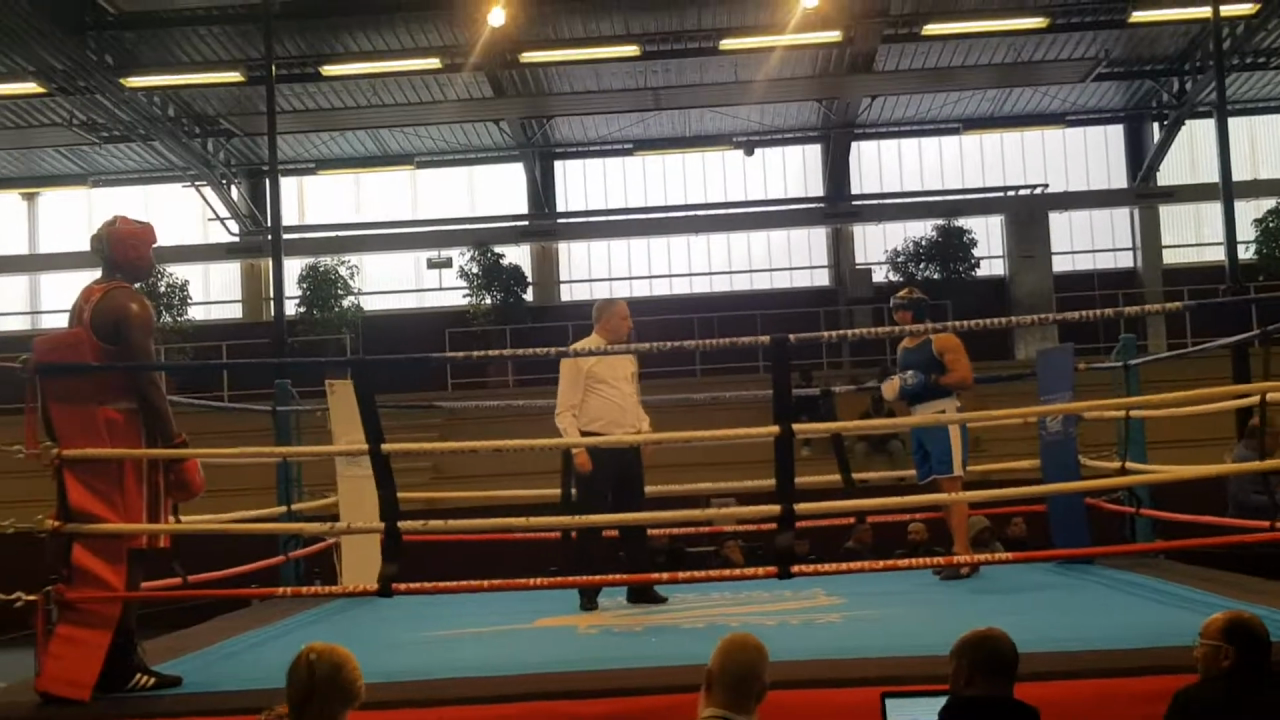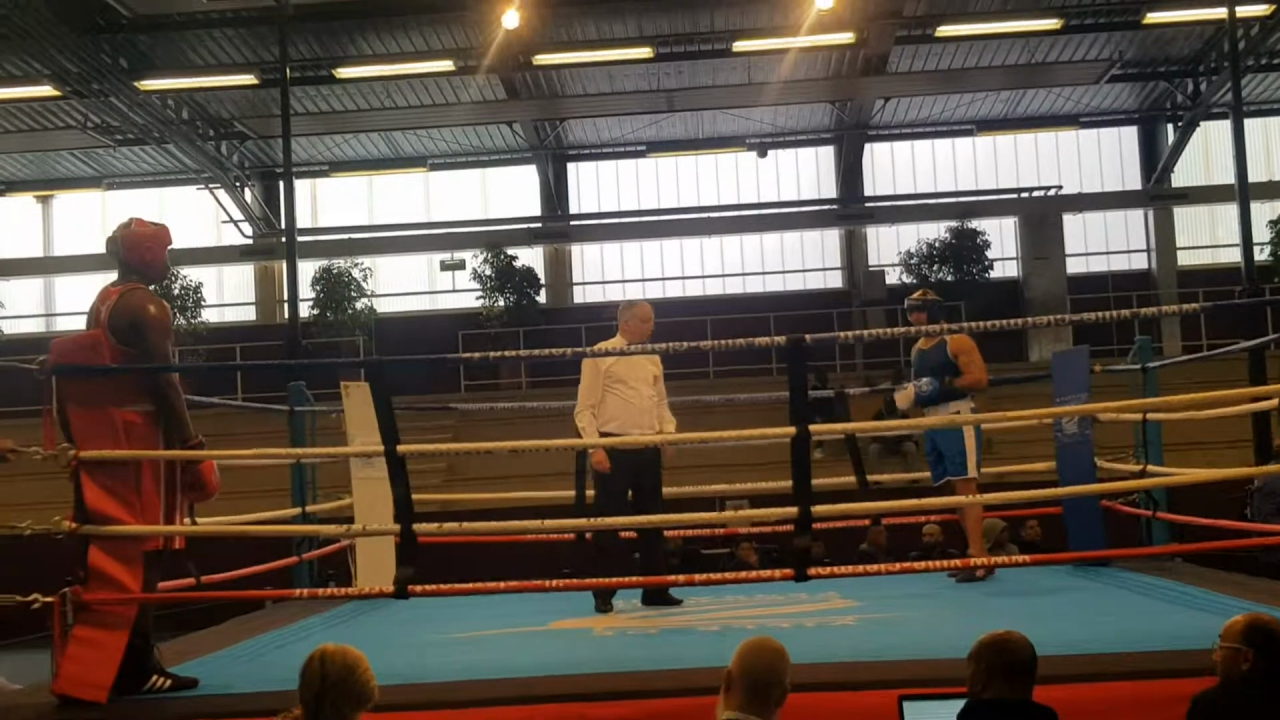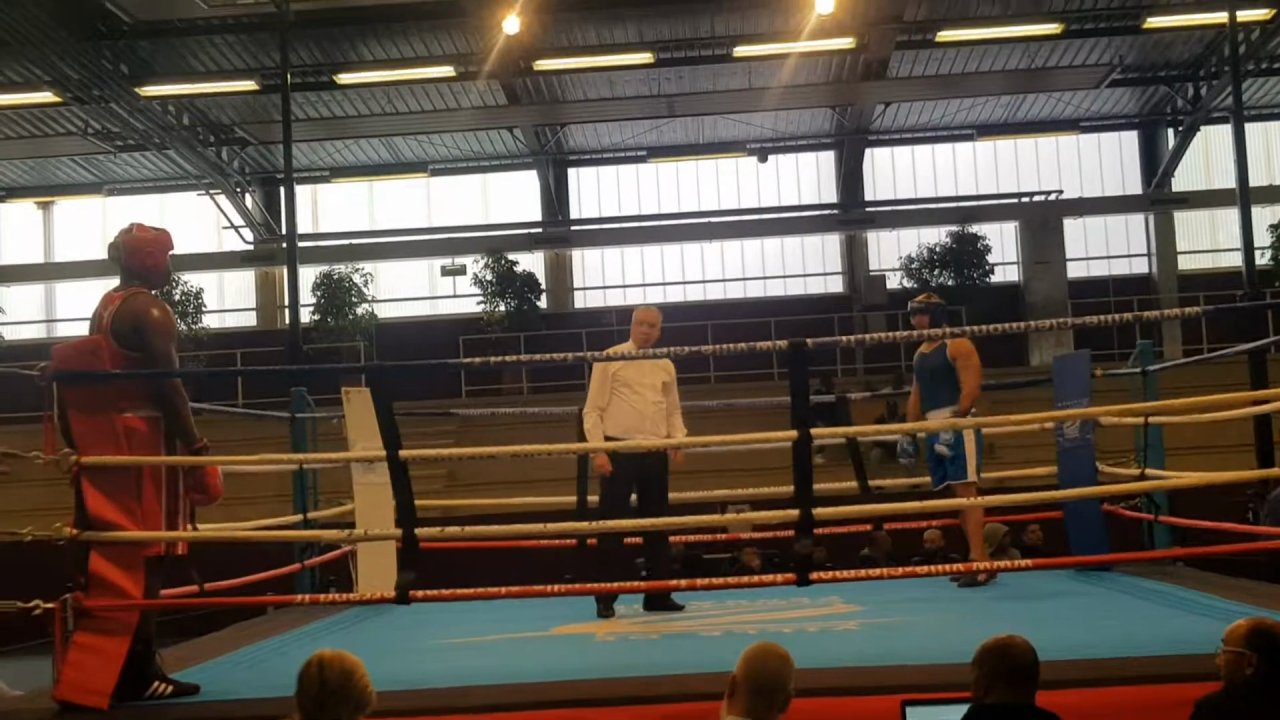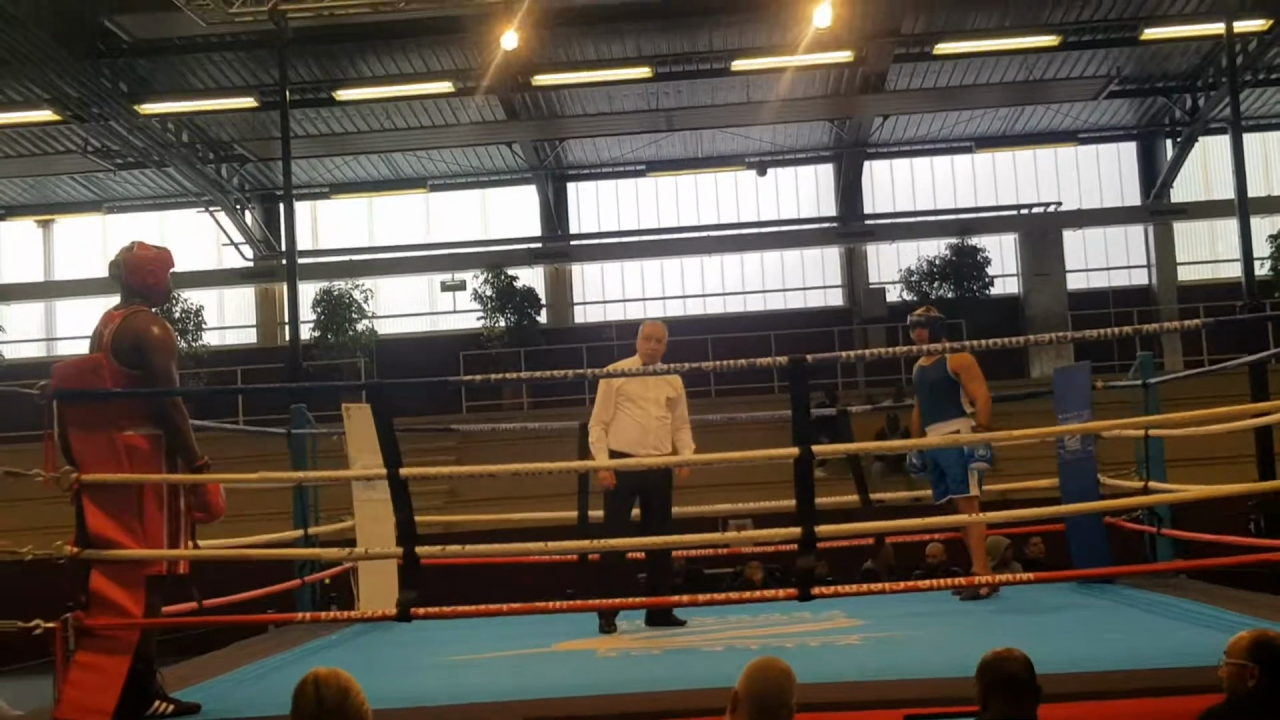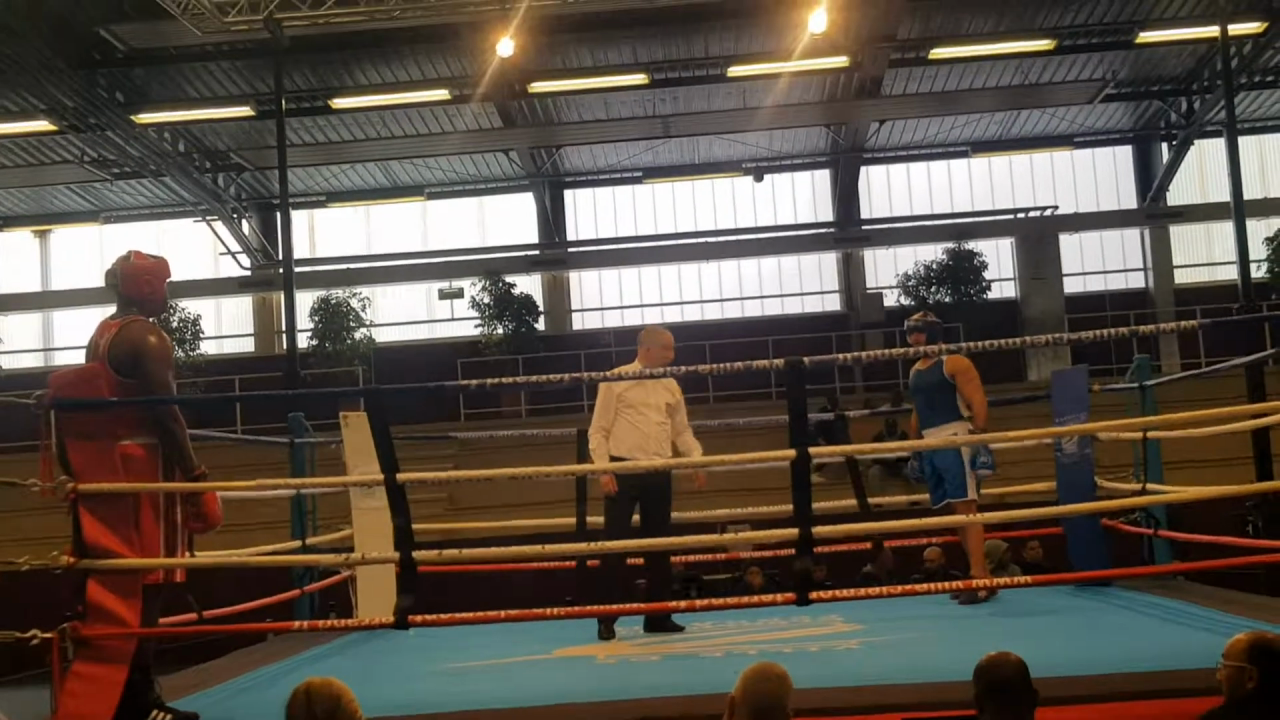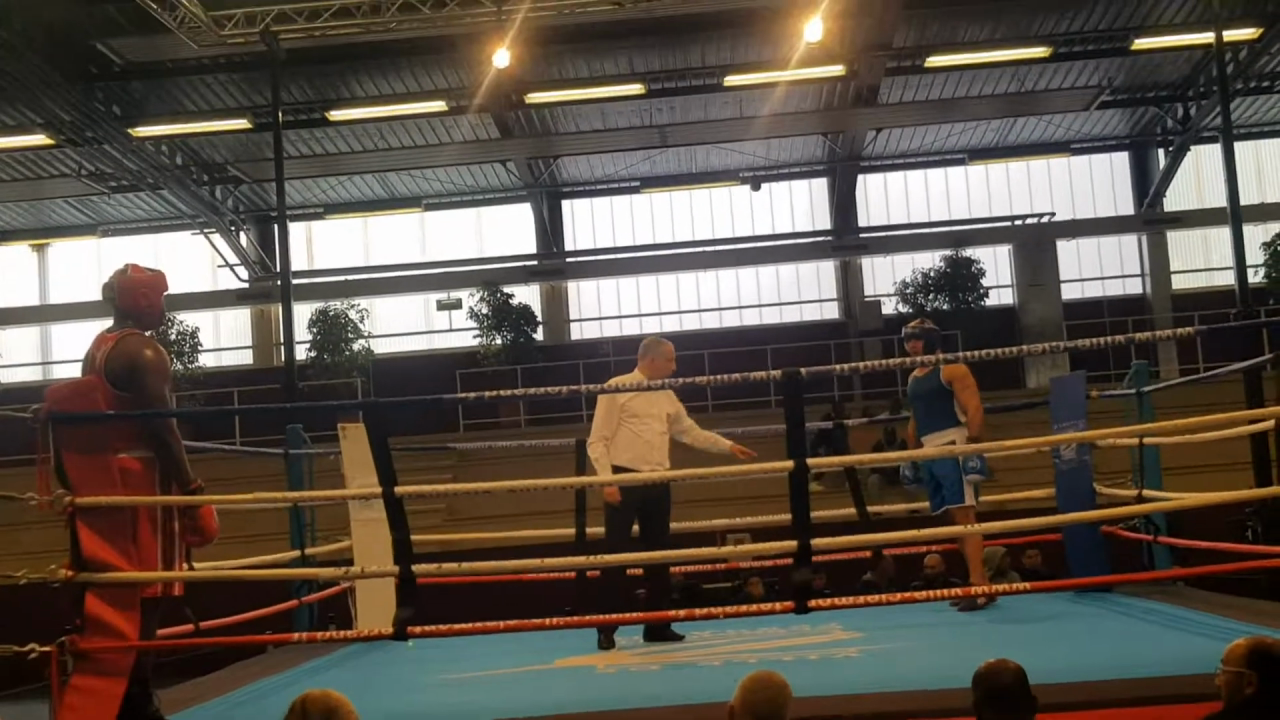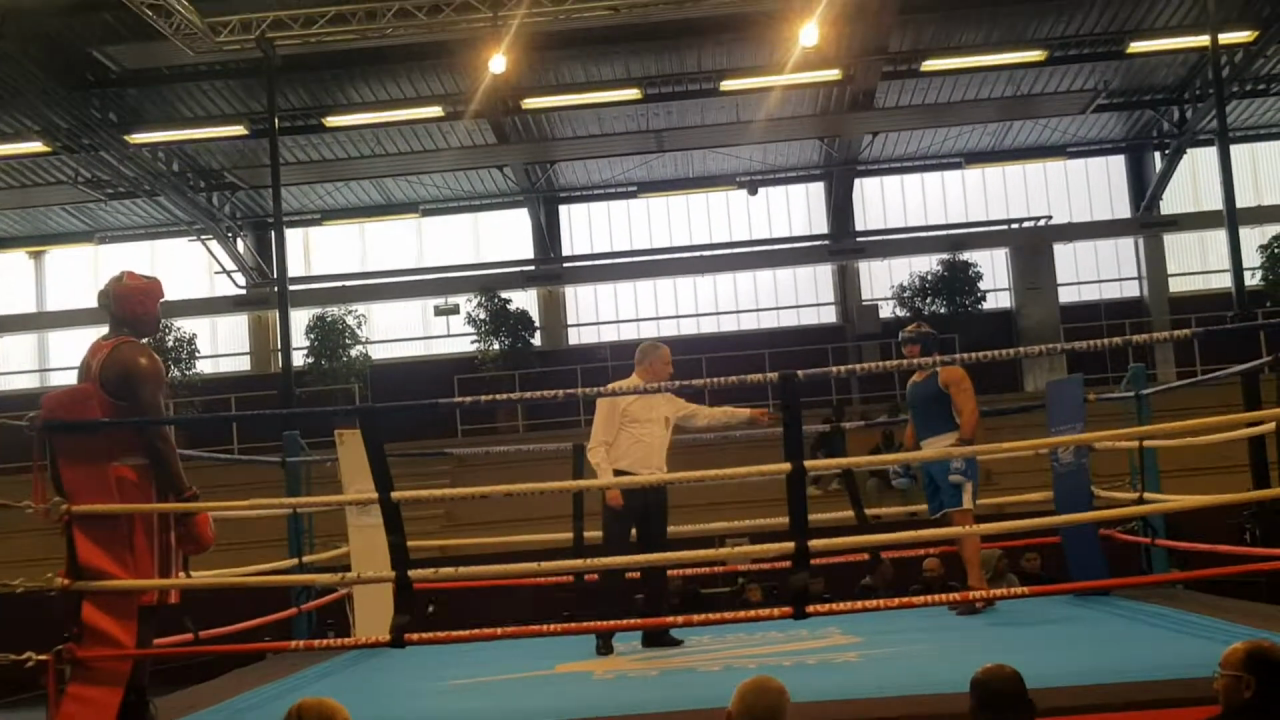
dt=0.2s
person 1, frame 1
left shoulder: (85, 301)
right shoulder: (129, 305)
left elbow: (84, 375)
right elbow: (145, 383)
right wrist: (177, 447)
left hip: (87, 439)
right hip: (122, 437)
left knee: (97, 551)
right knee: (121, 551)
left ankle: (114, 661)
right ankle: (113, 665)
person 1, frame 2
left shoulder: (102, 302)
right shoulder: (146, 307)
left elbow: (104, 375)
right elbow: (162, 383)
right wrist: (193, 448)
left hip: (105, 440)
right hip: (140, 438)
left knee: (114, 551)
right knee: (137, 552)
left ankle: (130, 663)
right ankle: (130, 667)
person 1, frame 3
left shoulder: (105, 307)
right shoulder: (149, 310)
right elbow: (167, 387)
right wrist: (198, 451)
left hip: (107, 447)
right hip: (142, 446)
left knee: (117, 557)
right knee: (139, 558)
left ankle: (132, 669)
right ankle: (132, 673)
person 1, frame 4
left shoulder: (104, 326)
right shoulder: (149, 329)
left elbow: (108, 400)
right elbow: (168, 405)
right wrist: (199, 469)
left hip: (108, 464)
right hip: (144, 462)
left knee: (119, 576)
right knee: (142, 577)
person 1, frame 5
left shoulder: (100, 336)
right shoulder: (146, 338)
left elbow: (103, 408)
right elbow: (164, 414)
right wrist: (197, 478)
left hip: (105, 474)
right hip: (140, 470)
left knee: (117, 586)
right knee: (139, 587)
person 1, frame 6
left shoulder: (97, 349)
right shoulder: (142, 351)
left elbow: (104, 423)
right elbow: (161, 427)
right wrist: (193, 492)
left hip: (101, 487)
right hip: (138, 486)
left knee: (114, 600)
right knee: (137, 600)
person 1, frame 7
left shoulder: (92, 357)
right shoulder: (137, 359)
right elbow: (156, 437)
right wrist: (188, 501)
left hip: (99, 495)
right hip: (133, 493)
left knee: (112, 608)
right knee: (132, 611)
person 2, frame 1
left shoulder: (627, 356)
right shoulder: (578, 355)
right elbow: (565, 410)
left wrist: (644, 427)
right wrist: (577, 448)
left hip: (628, 445)
right hip: (595, 446)
left knee: (633, 515)
right knee: (592, 518)
left ankle: (640, 587)
right ankle: (589, 593)
person 2, frame 2
left shoulder: (652, 359)
right shoulder: (600, 355)
right elbow: (585, 408)
left wrist: (669, 431)
right wrist: (595, 447)
left hip: (648, 448)
right hip: (614, 447)
left knee: (651, 518)
right knee: (609, 520)
left ankle: (655, 589)
right ankle: (604, 594)
person 2, frame 3
left shoulder: (665, 365)
right shoulder: (610, 359)
left elbow: (673, 410)
right elbow: (593, 410)
left wrist: (678, 439)
right wrist: (598, 449)
left hip: (655, 452)
right hip: (618, 450)
right knee: (612, 524)
left ankle: (657, 594)
right ankle: (606, 599)
person 2, frame 4
left shoulder: (673, 381)
right shoulder: (616, 373)
left elbow: (681, 425)
right elbow: (598, 424)
left wrist: (686, 456)
right wrist: (602, 463)
left hip: (659, 467)
left knee: (660, 539)
right knee: (615, 538)
left ankle: (659, 610)
right ankle: (607, 614)
person 2, frame 5
left shoulder: (671, 386)
right shoulder: (617, 380)
left elbow: (683, 431)
right elbow: (598, 431)
left wrist: (697, 461)
right wrist: (604, 470)
left hip: (659, 473)
right hip: (624, 471)
right knee: (615, 544)
left ankle: (657, 616)
right ankle: (606, 620)
person 2, frame 6
left shoulder: (667, 397)
right shoulder: (616, 389)
left elbow: (691, 432)
right elbow: (597, 441)
left wrist: (728, 446)
right wrist: (607, 480)
left hip: (657, 483)
left knee: (657, 554)
right knee: (615, 554)
left ankle: (657, 625)
right ankle: (606, 630)
person 2, frame 7
left shoulder: (667, 400)
right shoulder: (615, 394)
left elbow: (704, 415)
right elbow: (597, 446)
left wrist: (747, 413)
right wrist: (609, 485)
left hip: (655, 487)
right hip: (623, 484)
right knee: (614, 559)
left ankle: (655, 630)
right ankle: (605, 635)
person 3, frame 1
left shoulder: (943, 340)
right shoulder: (903, 348)
left elbow: (966, 377)
left wrist: (927, 381)
right wrist: (896, 389)
left hip: (943, 418)
right hip: (918, 422)
left knee: (951, 484)
right knee: (939, 487)
left ankle: (962, 555)
right ankle: (963, 553)
person 3, frame 2
left shoulder: (957, 341)
right shoulder: (917, 349)
left elbow: (979, 378)
left wrist: (941, 385)
right wrist: (909, 395)
right hip: (932, 424)
left knee: (965, 486)
right knee: (954, 489)
left ankle: (977, 558)
right ankle: (978, 555)
person 3, frame 3
left shoulder: (958, 346)
right shoulder: (919, 353)
left elbow: (972, 387)
right elbow: (916, 395)
left wrist: (954, 425)
right wrist: (909, 432)
left hip: (956, 426)
right hip: (933, 429)
left knee: (965, 490)
right knee: (954, 493)
left ankle: (979, 562)
right ankle: (980, 560)
person 3, frame 4
left shoulder: (958, 360)
right shoulder: (918, 366)
left elbow: (982, 398)
left wrist: (981, 437)
right wrist: (916, 447)
left hip: (957, 437)
right hip: (932, 443)
left knee: (967, 503)
right knee: (956, 506)
left ankle: (981, 575)
right ankle: (983, 573)
person 3, frame 5
left shoulder: (955, 363)
right shoulder: (915, 371)
left elbow: (978, 403)
right wrist: (916, 452)
left hip: (955, 442)
right hip: (930, 447)
left knee: (966, 507)
right knee: (955, 511)
left ankle: (980, 579)
right ankle: (981, 576)
person 3, frame 6
left shoulder: (952, 369)
right shoulder: (913, 378)
left elbow: (974, 409)
left wrist: (972, 448)
left hip: (954, 448)
right hip: (929, 454)
left knee: (964, 514)
right knee: (953, 517)
left ankle: (978, 585)
right ankle: (980, 584)
person 3, frame 7
left shoulder: (950, 373)
right shoulder: (912, 383)
left elbow: (970, 413)
left wrist: (960, 451)
left hip: (953, 452)
right hip: (928, 458)
left knee: (962, 518)
right knee: (952, 522)
left ankle: (976, 588)
right ankle: (979, 586)
